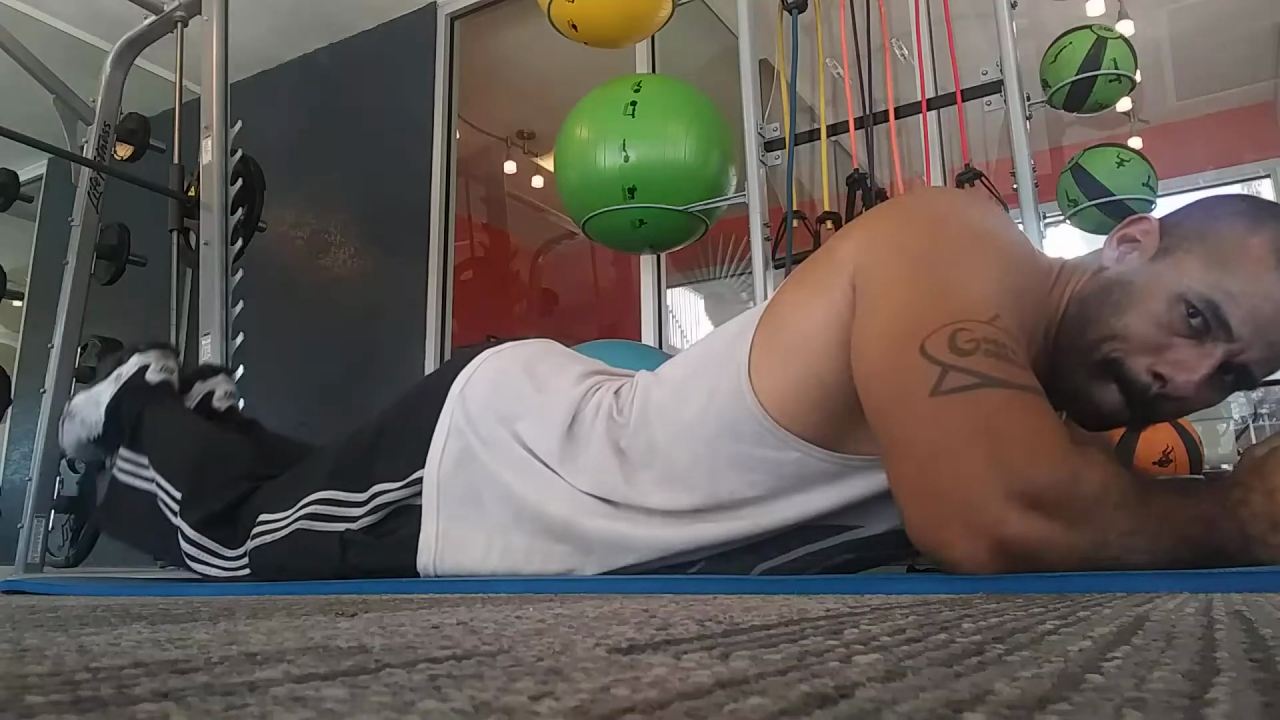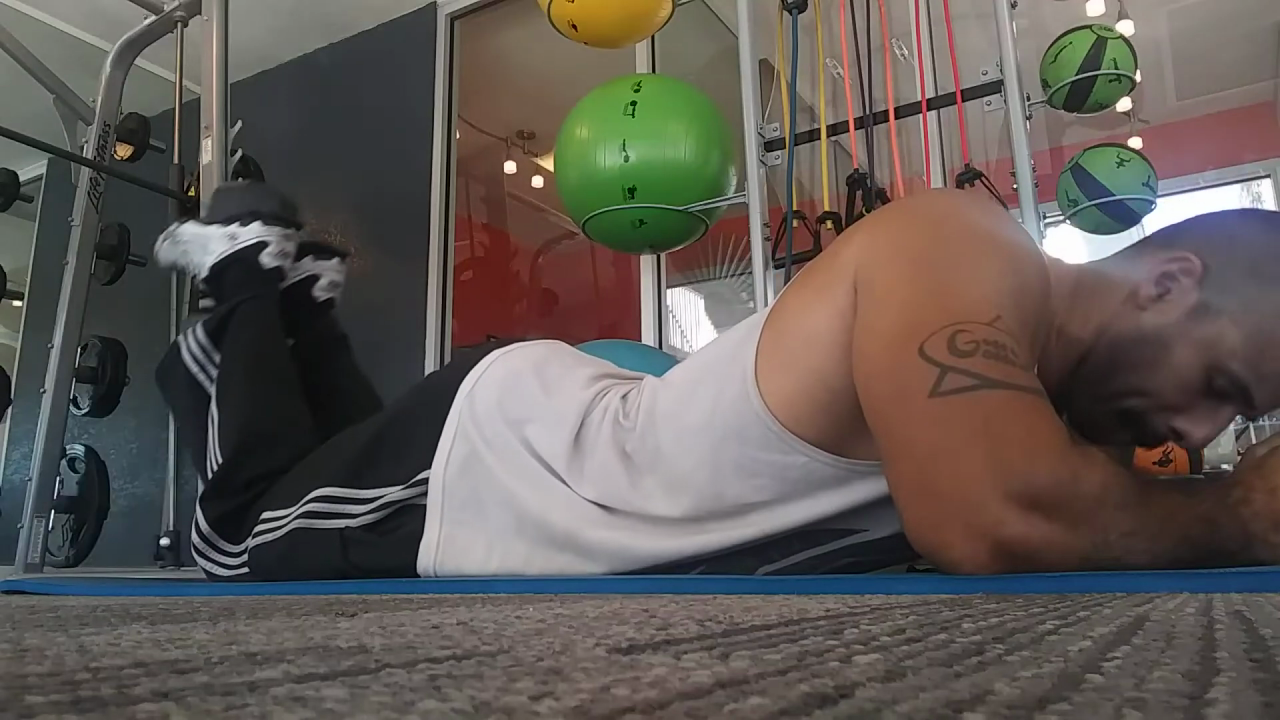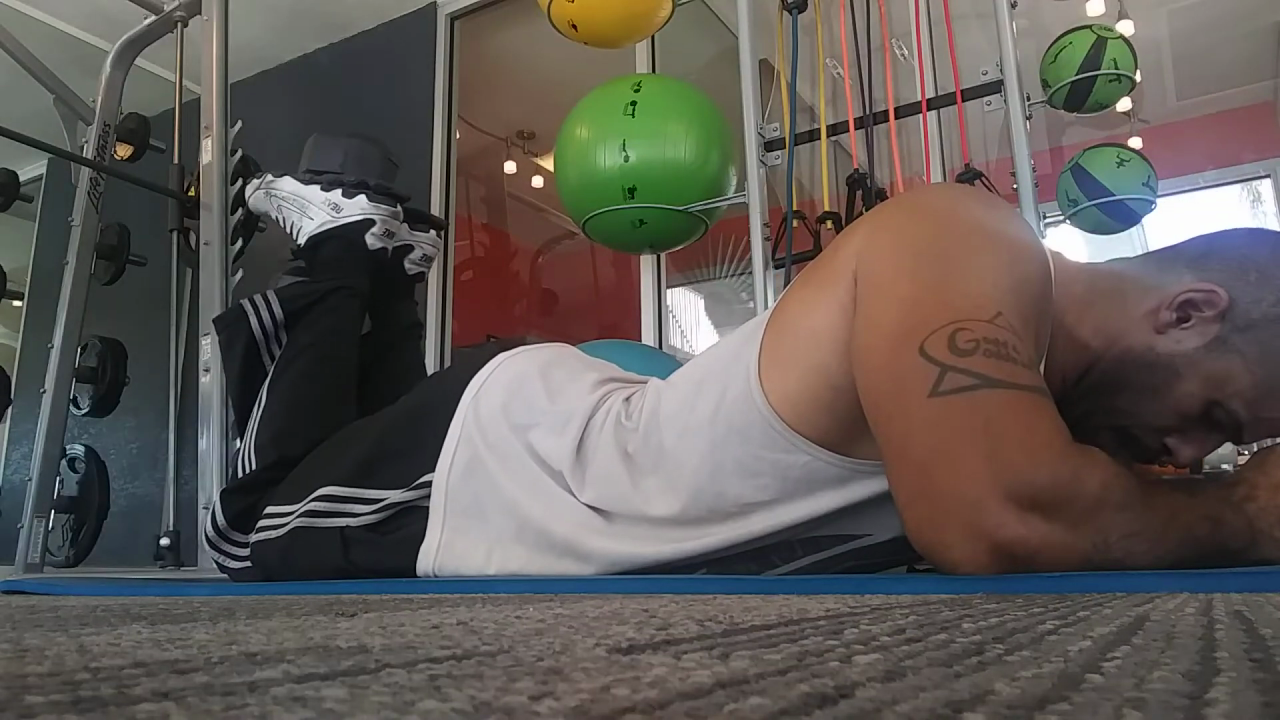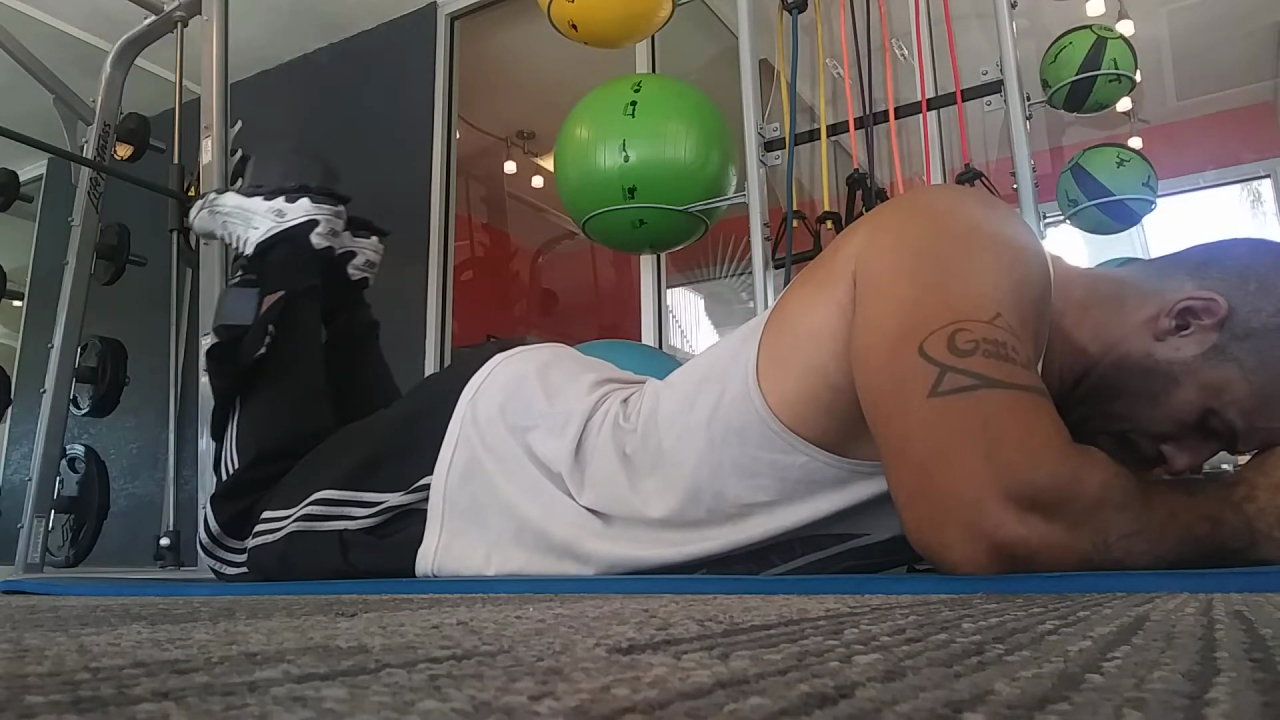
dt=0.5s
person 1, frame 1
left shoulder: (1026, 391)
right shoulder: (959, 247)
right elbow: (994, 520)
left hip: (549, 429)
right hip: (466, 457)
right knee: (231, 535)
left ankle: (201, 410)
right ankle: (147, 403)
person 1, frame 2
left shoulder: (1034, 386)
right shoulder: (959, 248)
right elbow: (995, 520)
left hip: (555, 428)
right hip: (478, 454)
right knee: (239, 530)
left ankle: (289, 298)
right ankle: (253, 271)
person 1, frame 3
left shoulder: (1038, 370)
right shoulder: (962, 245)
right elbow: (999, 519)
left hip: (564, 433)
right hip: (485, 453)
right knee: (253, 534)
left ankle: (373, 274)
right ankle: (349, 256)
person 1, frame 4
left shoulder: (1035, 383)
right shoulder: (963, 246)
right elbow: (998, 521)
left hip: (563, 430)
right hip: (479, 459)
right knee: (247, 538)
left ankle: (322, 283)
right ankle: (297, 261)
